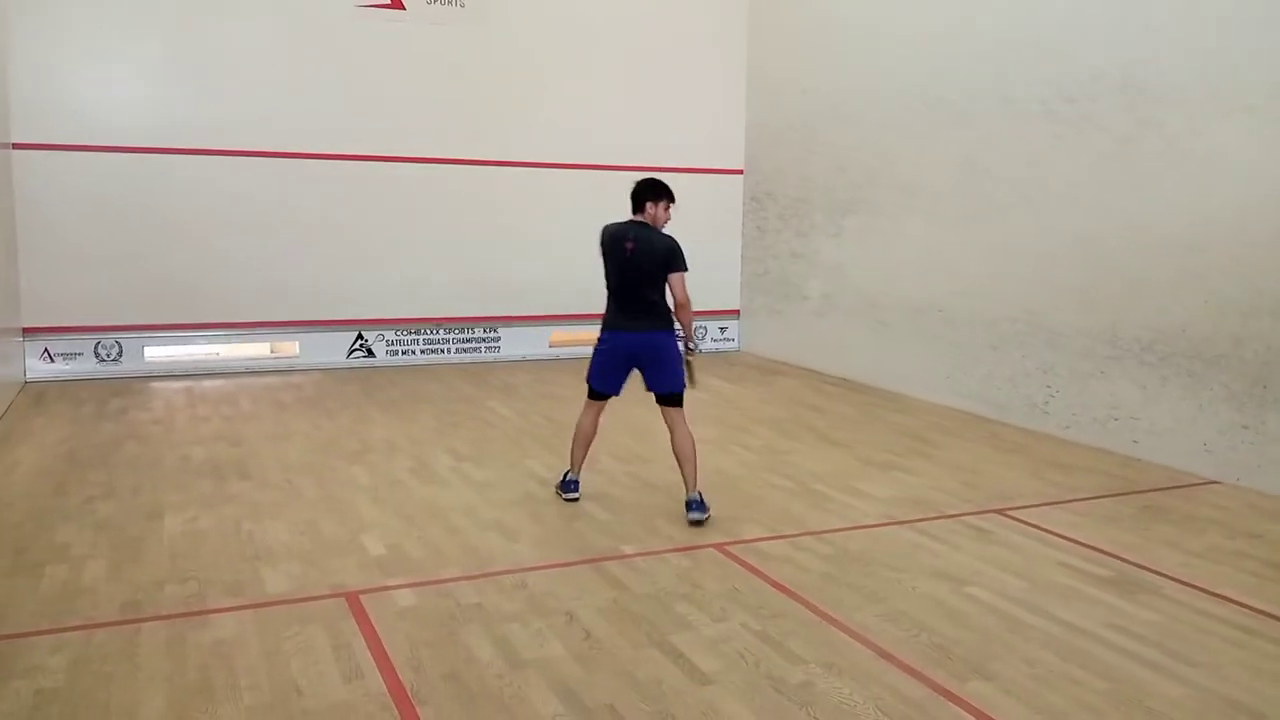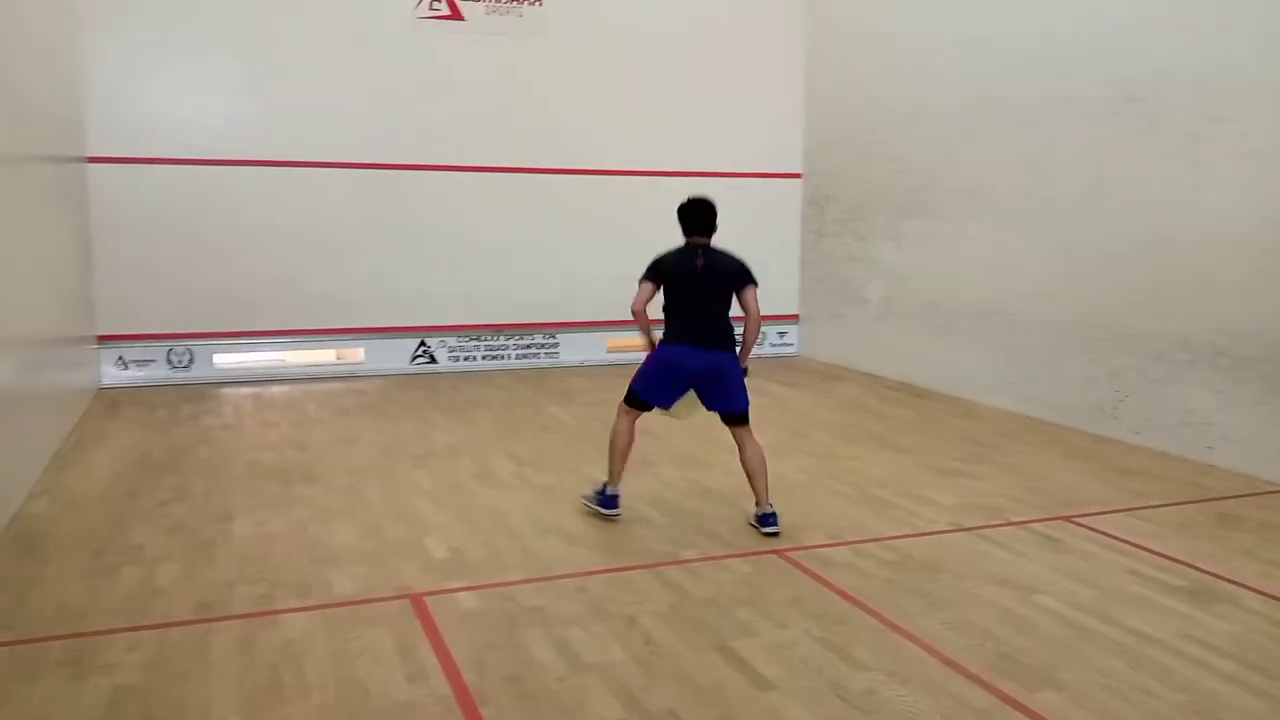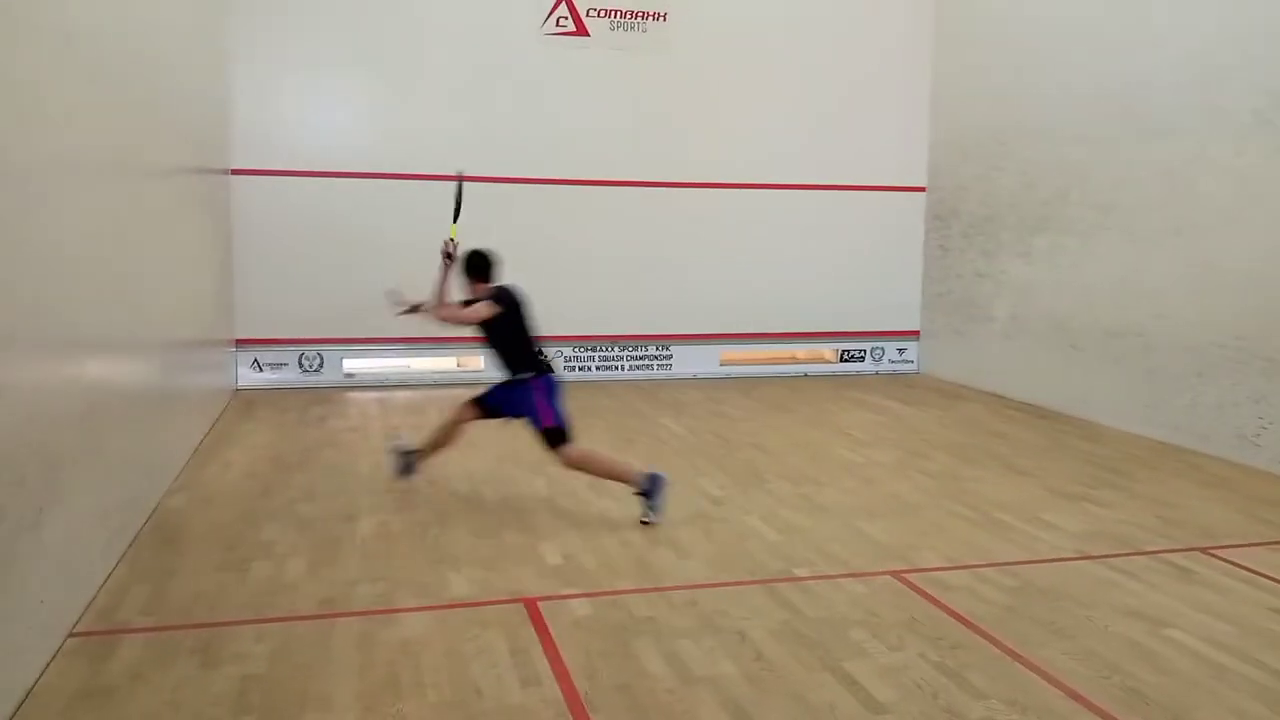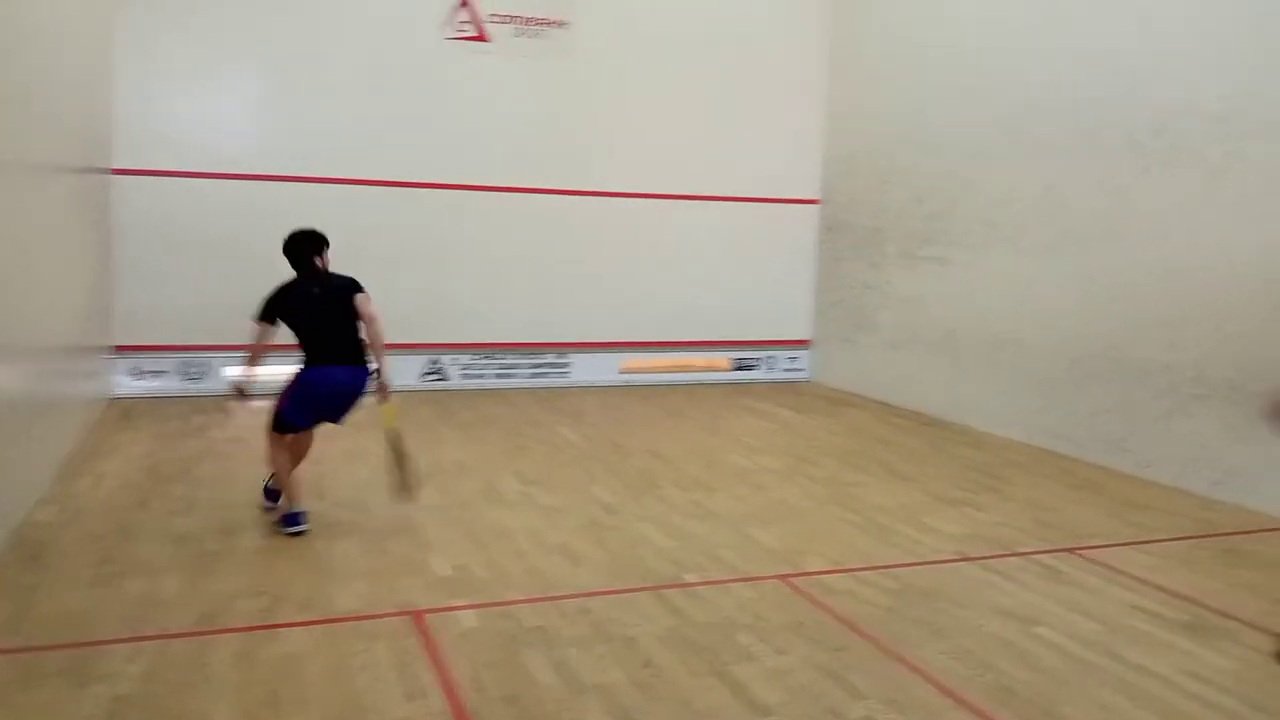
dt=0.7s
person 1, frame 1
left shoulder: (609, 234)
right shoulder: (667, 246)
right elbow: (681, 302)
left wrist: (655, 224)
right wrist: (690, 339)
left hip: (615, 335)
right hip: (657, 338)
left knee: (592, 408)
right knee: (676, 419)
left ankle: (571, 481)
right ankle: (693, 500)
person 1, frame 2
left shoulder: (664, 263)
right shoulder: (734, 265)
left elbow: (638, 307)
right elbow: (753, 315)
left wrist: (651, 342)
right wrist: (741, 360)
left hip: (675, 353)
right hip: (720, 358)
left knee: (627, 413)
right knee: (743, 434)
left ankle: (610, 495)
right ankle: (765, 512)
person 1, frame 3
left shoulder: (503, 295)
right shoulder: (478, 304)
left elbow: (459, 316)
right elbow: (442, 309)
left wrist: (425, 308)
right wrist: (446, 266)
left hip: (534, 383)
right hip: (517, 384)
left knee: (566, 453)
right knee: (462, 414)
left ankle: (646, 483)
right ankle: (415, 456)
person 1, frame 4
left shoulder: (282, 296)
right shoulder: (345, 284)
left elbow: (258, 346)
right elbow: (370, 319)
left wrist: (245, 381)
right wrist: (381, 370)
left hip: (318, 375)
right hip: (357, 375)
left knee: (279, 437)
right knee: (302, 429)
left ankle: (292, 513)
right ankle: (276, 488)
